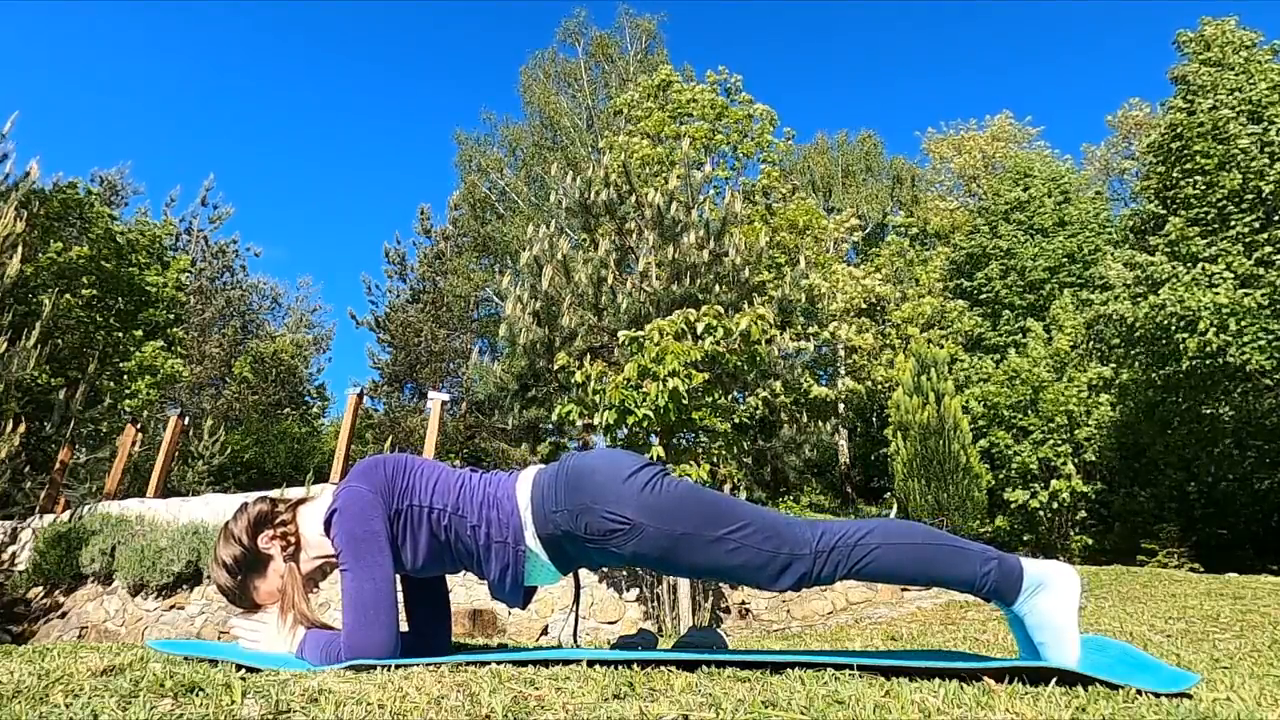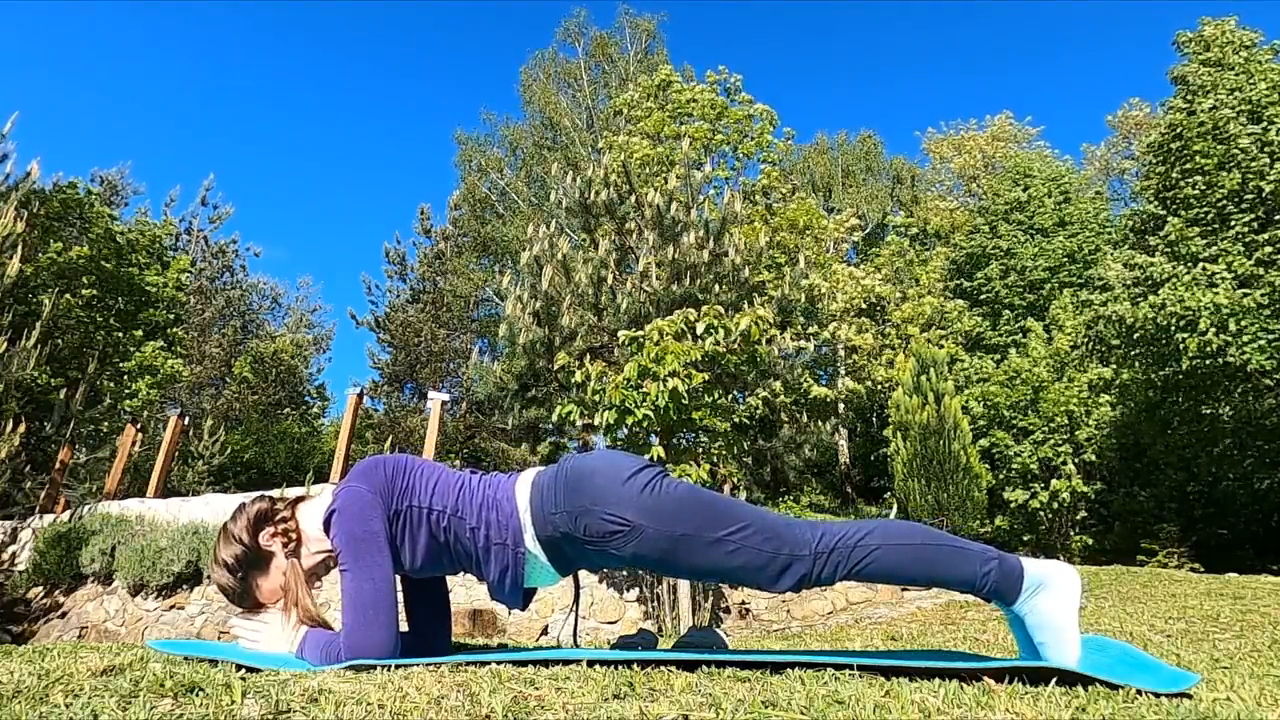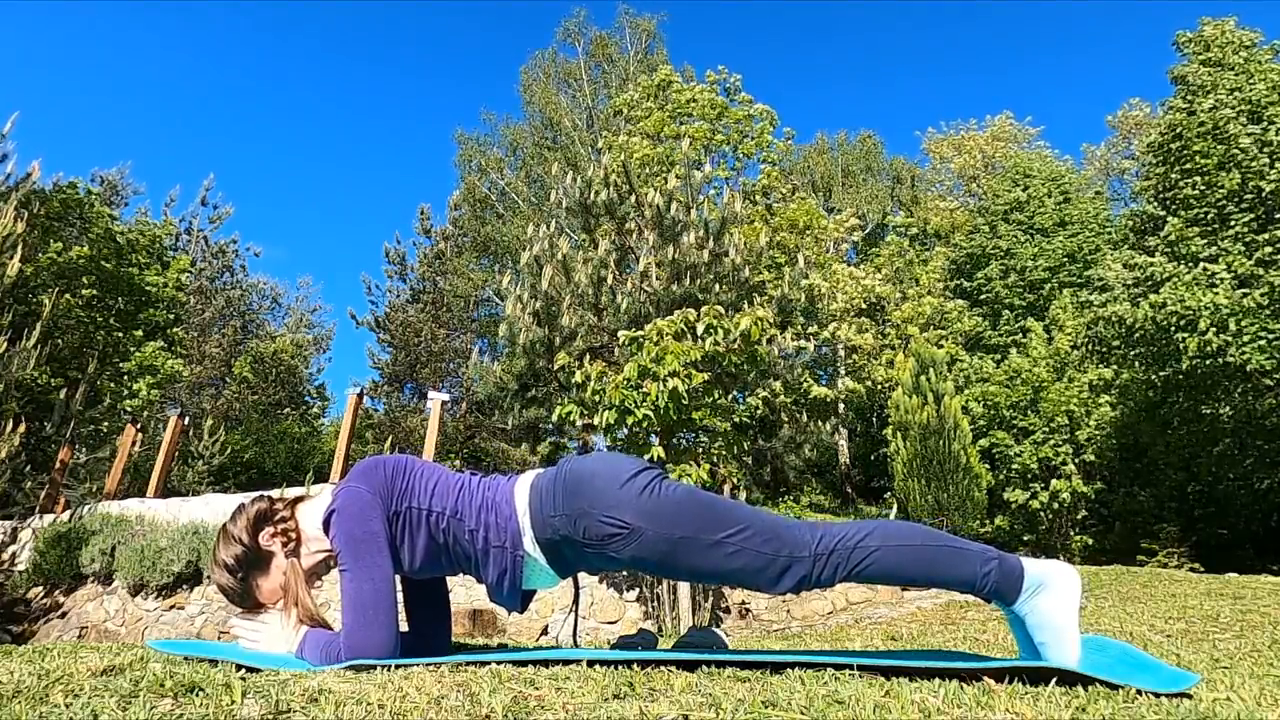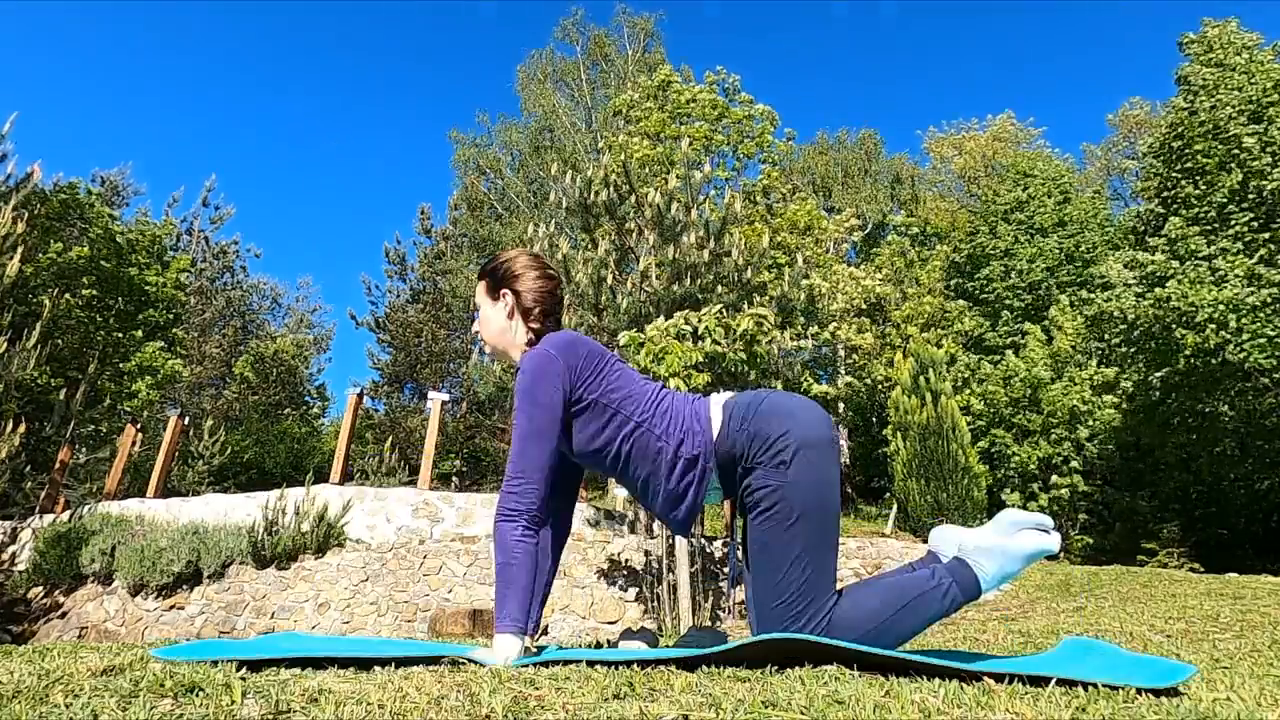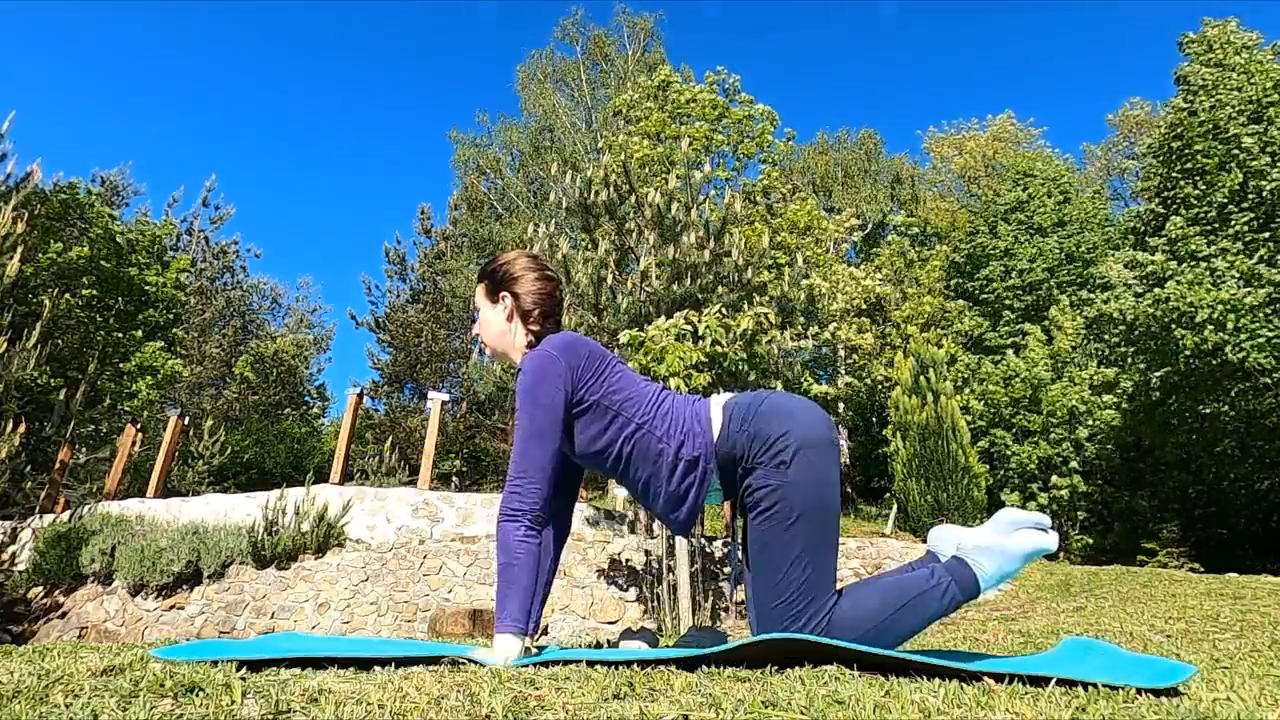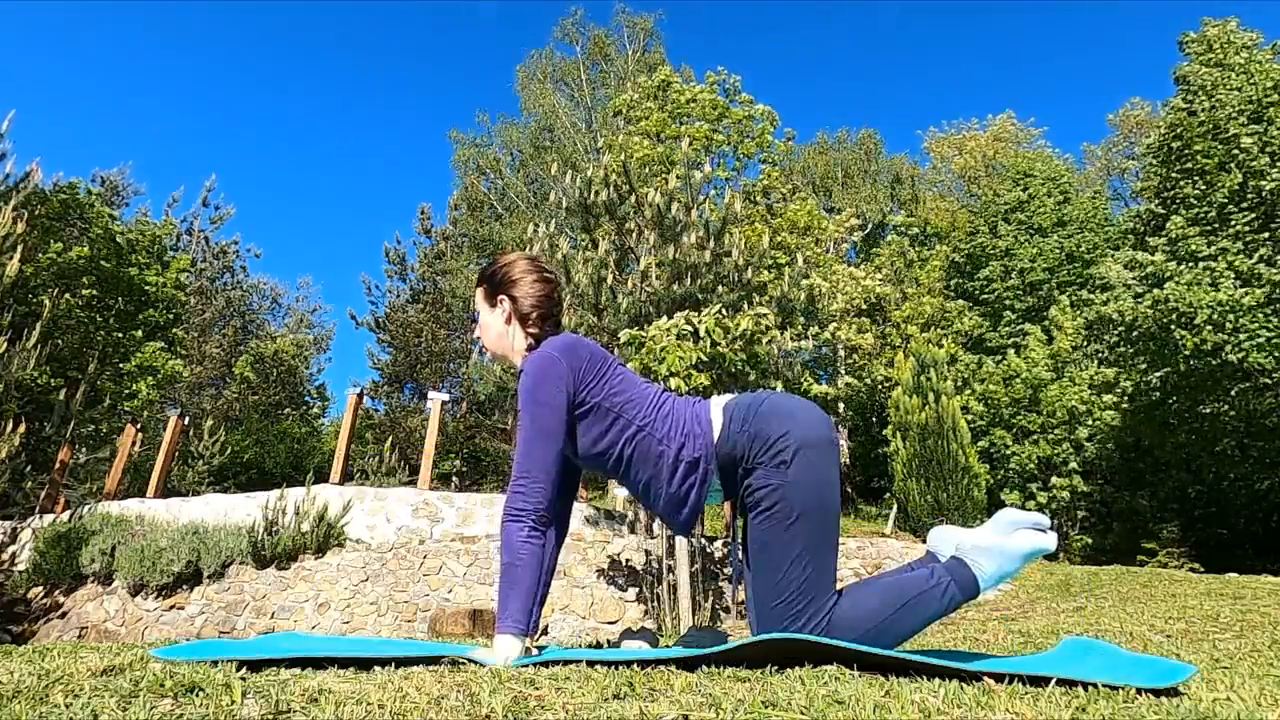
dt=0.2s
person 1, frame 1
left shoulder: (357, 498)
right shoulder: (387, 523)
left elbow: (374, 645)
right elbow: (428, 644)
left wrist: (295, 639)
right wrist: (305, 627)
left hip: (594, 506)
right hip: (590, 506)
left knee: (811, 553)
right knee: (811, 550)
left ankle: (1021, 580)
right ankle: (1014, 582)
person 1, frame 2
left shoulder: (358, 497)
right shoulder: (387, 520)
left elbow: (372, 645)
right elbow: (428, 643)
left wrist: (294, 638)
right wrist: (303, 623)
left hip: (594, 508)
right hip: (589, 508)
left knee: (811, 554)
right knee: (813, 550)
left ankle: (1021, 579)
right ankle: (1015, 579)
person 1, frame 3
left shoulder: (357, 496)
right shoulder: (384, 521)
left elbow: (373, 643)
right elbow: (429, 642)
left wrist: (296, 638)
right wrist: (300, 629)
left hip: (595, 510)
right hip: (588, 509)
left knee: (810, 555)
right knee: (811, 551)
left ankle: (1020, 579)
right ankle: (1013, 579)
person 1, frame 4
left shoulder: (549, 360)
right shoulder: (553, 371)
left elbow: (521, 511)
right elbow: (549, 520)
left wrist: (505, 644)
right wrist: (518, 636)
left hip: (772, 441)
right hip: (761, 448)
left knee: (806, 641)
right knee: (801, 634)
left ankle: (975, 563)
right ankle: (955, 556)
person 1, frame 5
left shoulder: (550, 360)
right shoulder: (558, 379)
left elbow: (522, 509)
right elbow: (551, 518)
left wrist: (506, 641)
right wrist: (519, 634)
left hip: (774, 442)
right hip: (763, 451)
left knee: (802, 638)
right knee: (791, 632)
left ankle: (971, 565)
right ankle: (947, 556)
person 1, frame 6
left shoulder: (551, 362)
right shoulder: (560, 378)
left elbow: (527, 509)
right elbow: (551, 517)
left wrist: (508, 641)
right wrist: (518, 631)
left hip: (775, 441)
right hip: (763, 448)
left knee: (802, 638)
right knee: (789, 630)
left ankle: (970, 566)
right ankle: (946, 557)
